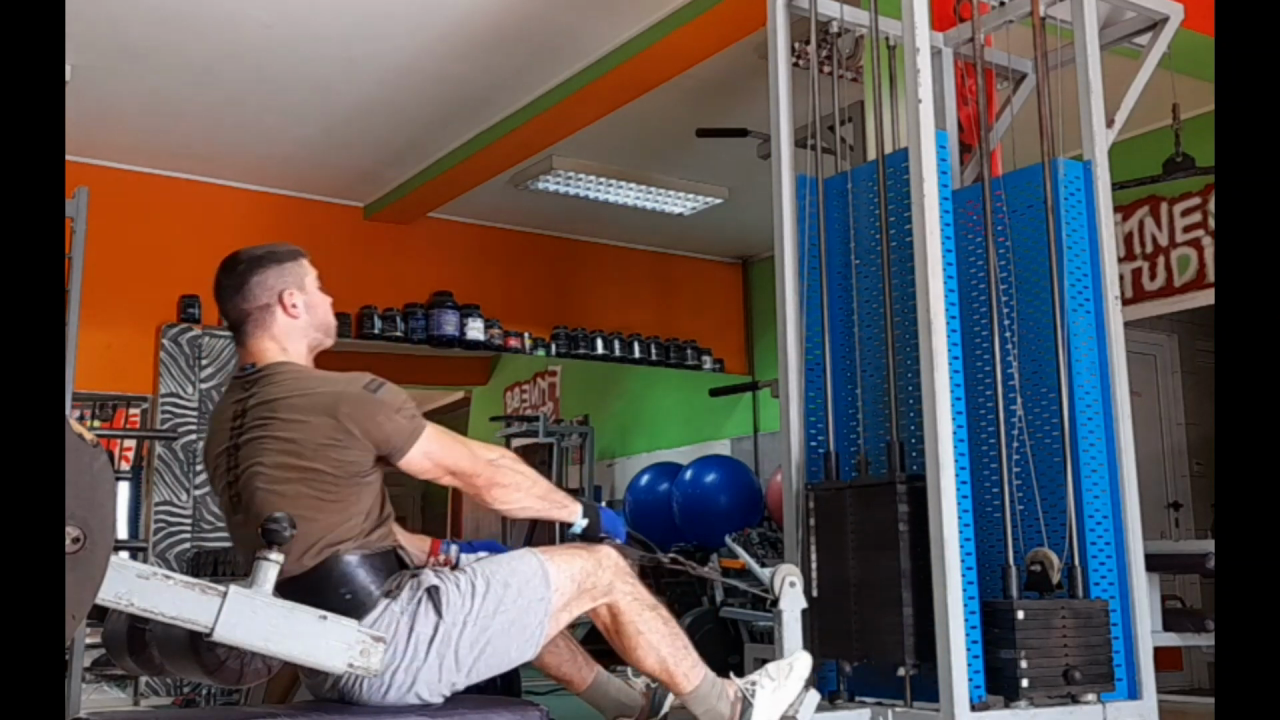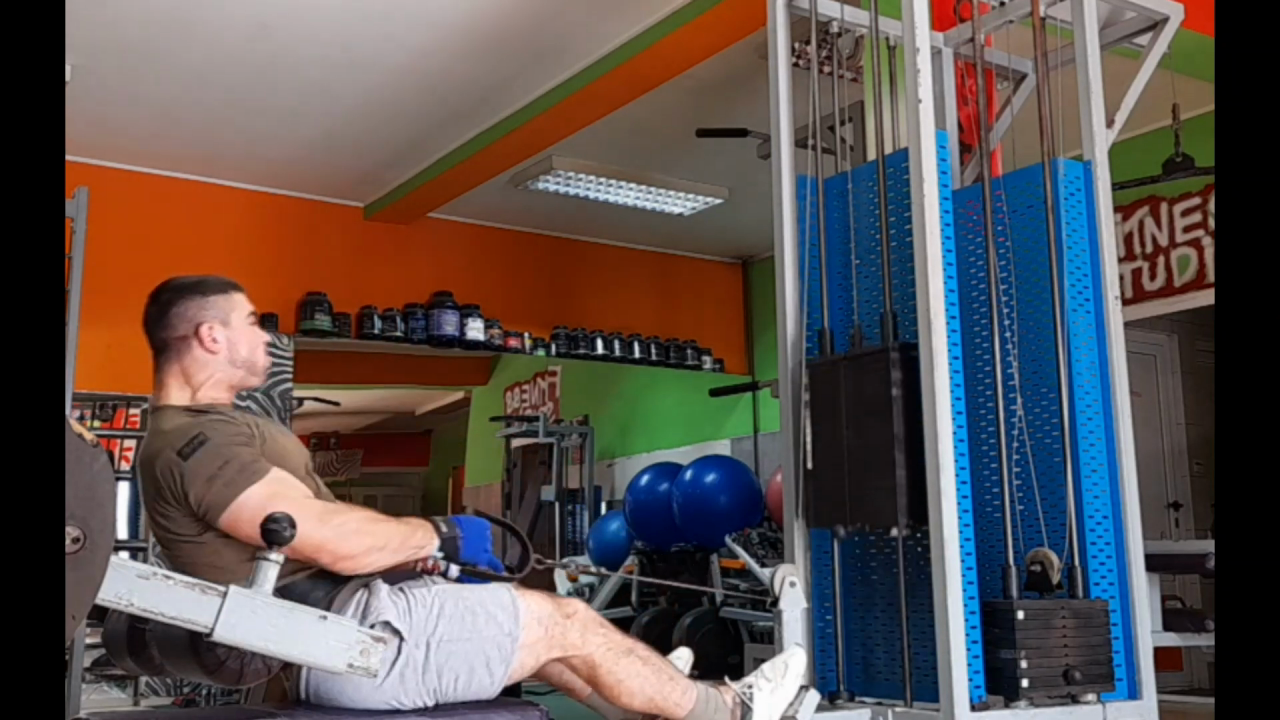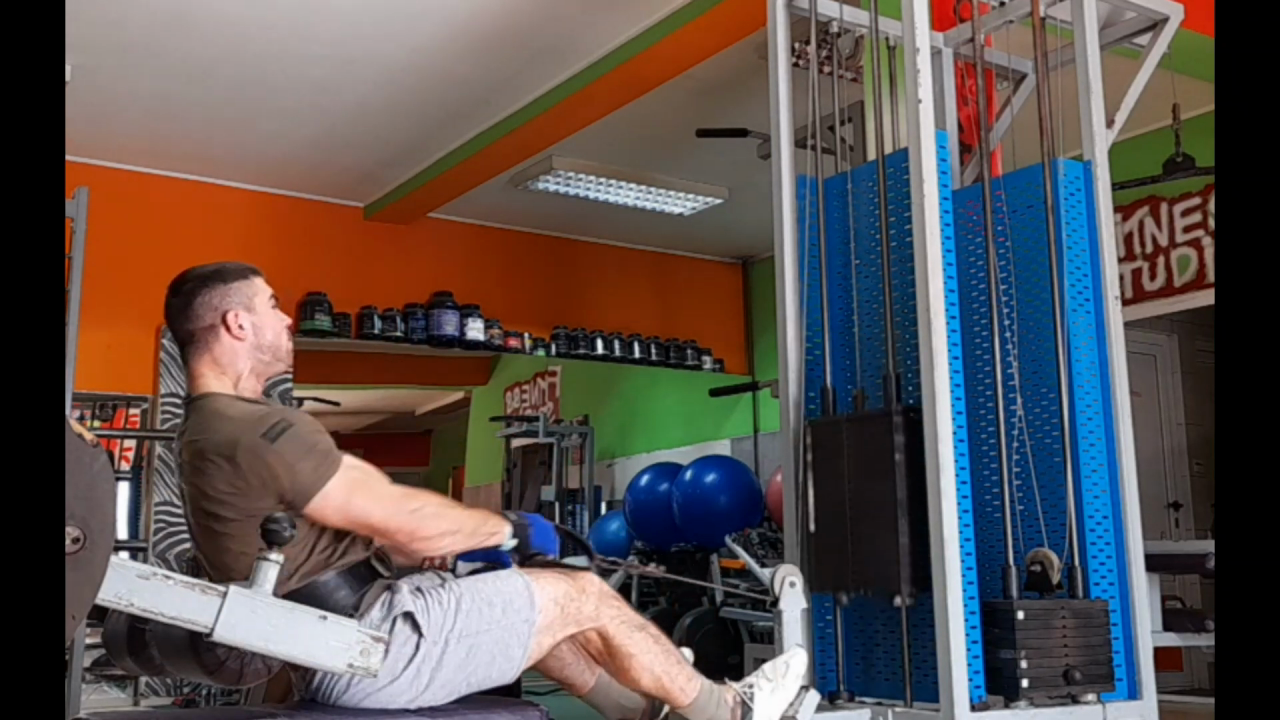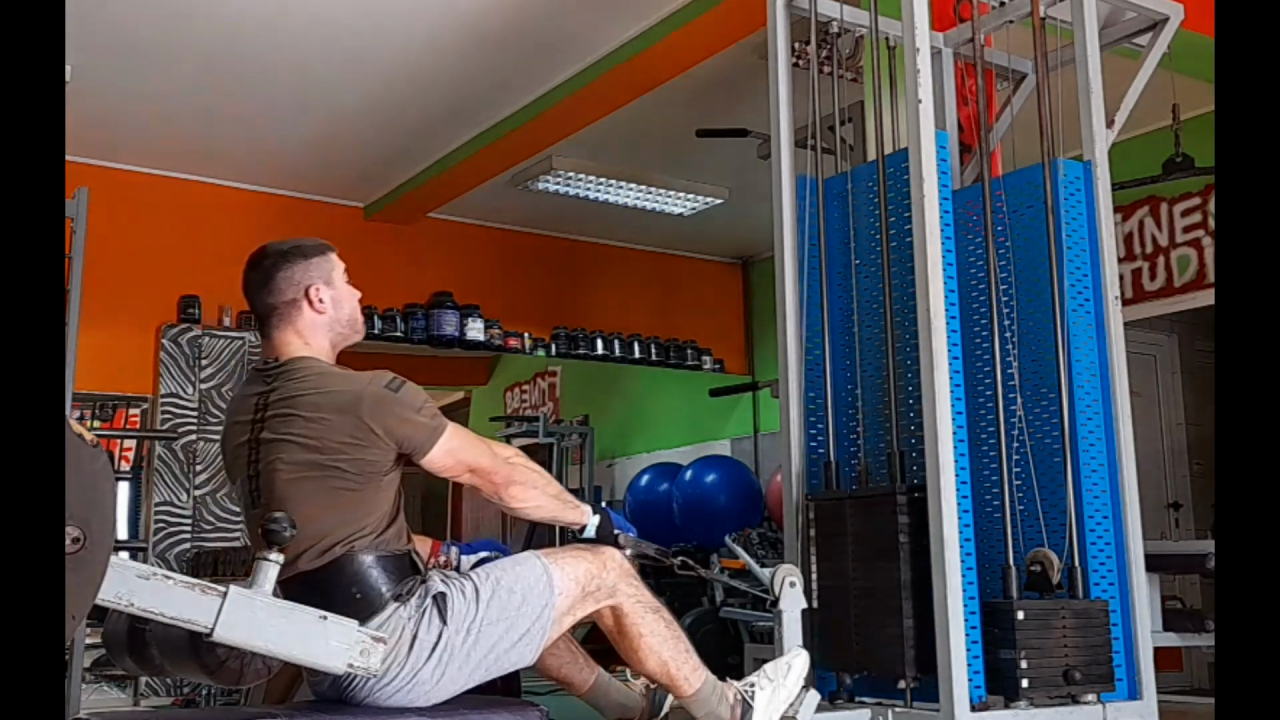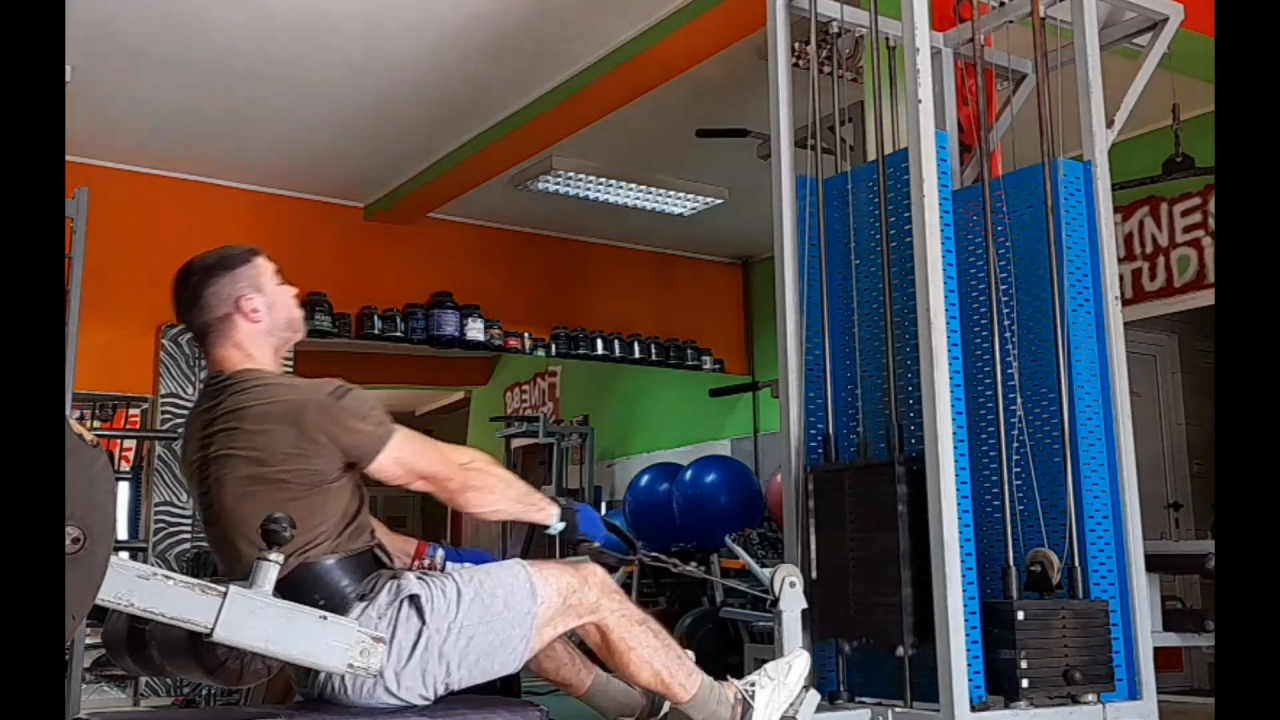
dt=0.4s
person 1, frame 1
left shoulder: (233, 418)
right shoulder: (345, 398)
right elbow: (484, 472)
left wrist: (442, 552)
right wrist: (583, 513)
right hip: (384, 640)
left knee: (508, 587)
right knee: (600, 570)
person 1, frame 2
left shoulder: (216, 431)
right shoulder: (198, 444)
left elbow: (327, 532)
right elbow: (339, 543)
left wrist: (434, 551)
right wrist: (438, 535)
left hip: (342, 628)
left knee: (504, 601)
right knee: (570, 622)
person 1, frame 3
left shoulder: (210, 428)
right shoulder: (260, 433)
right elbow: (407, 516)
left wrist: (440, 556)
right wrist: (507, 529)
left knee: (501, 597)
right knee: (584, 596)
person 1, frame 4
left shoulder: (245, 411)
right shoulder: (366, 396)
right elbow: (499, 472)
right wrist: (592, 518)
right hip: (390, 646)
left knee: (515, 592)
right knee: (602, 570)
person 1, frame 5
left shoulder: (216, 421)
right shoulder: (311, 404)
right elbow: (459, 476)
right wrist: (560, 513)
left knee: (506, 589)
right knee: (588, 590)
